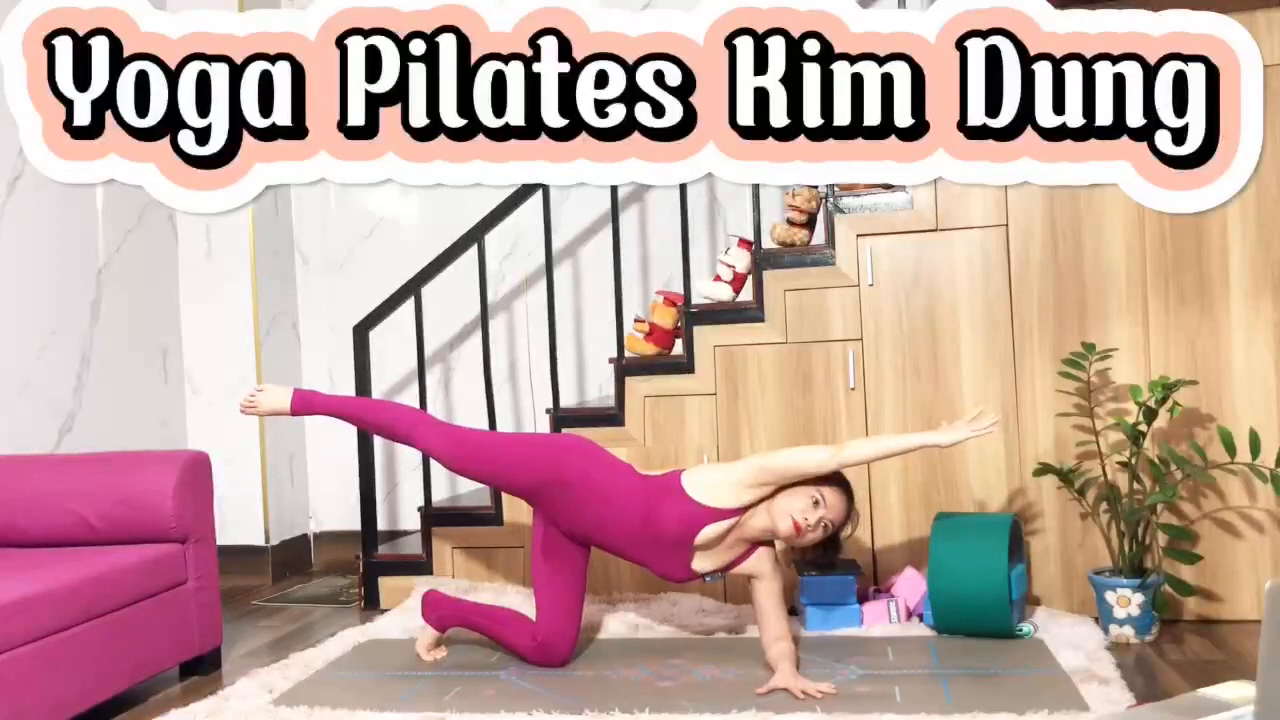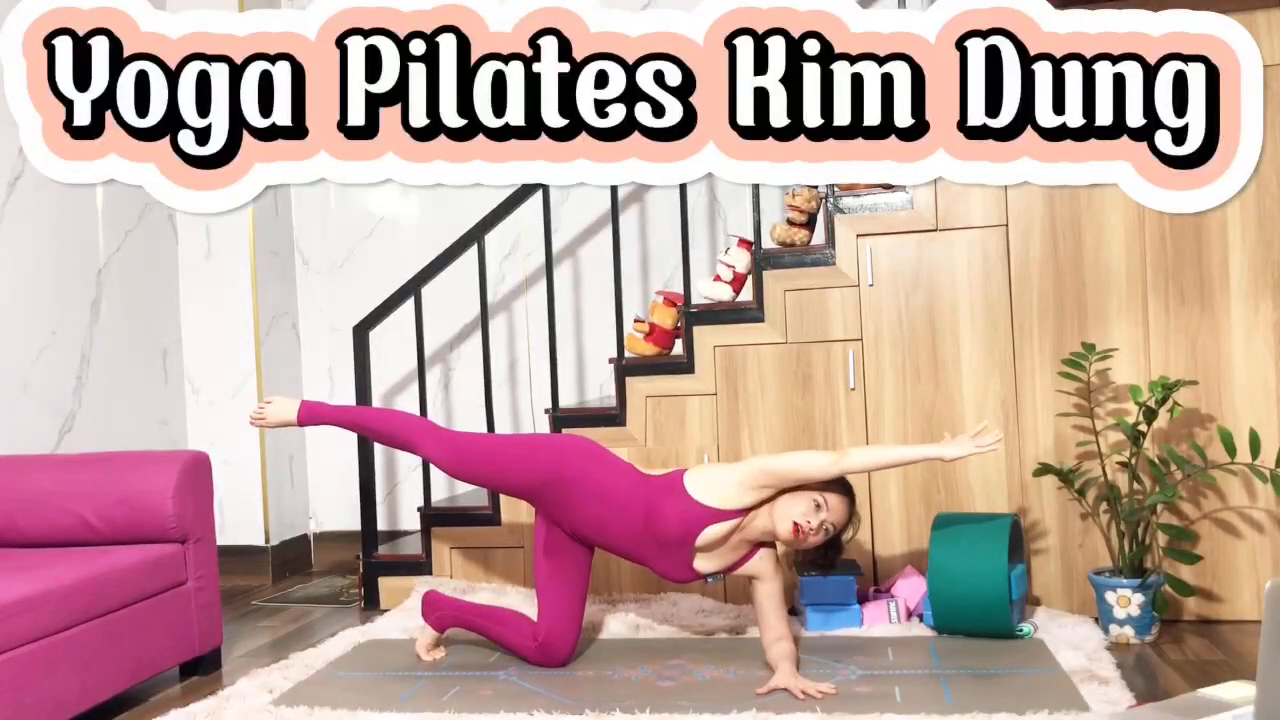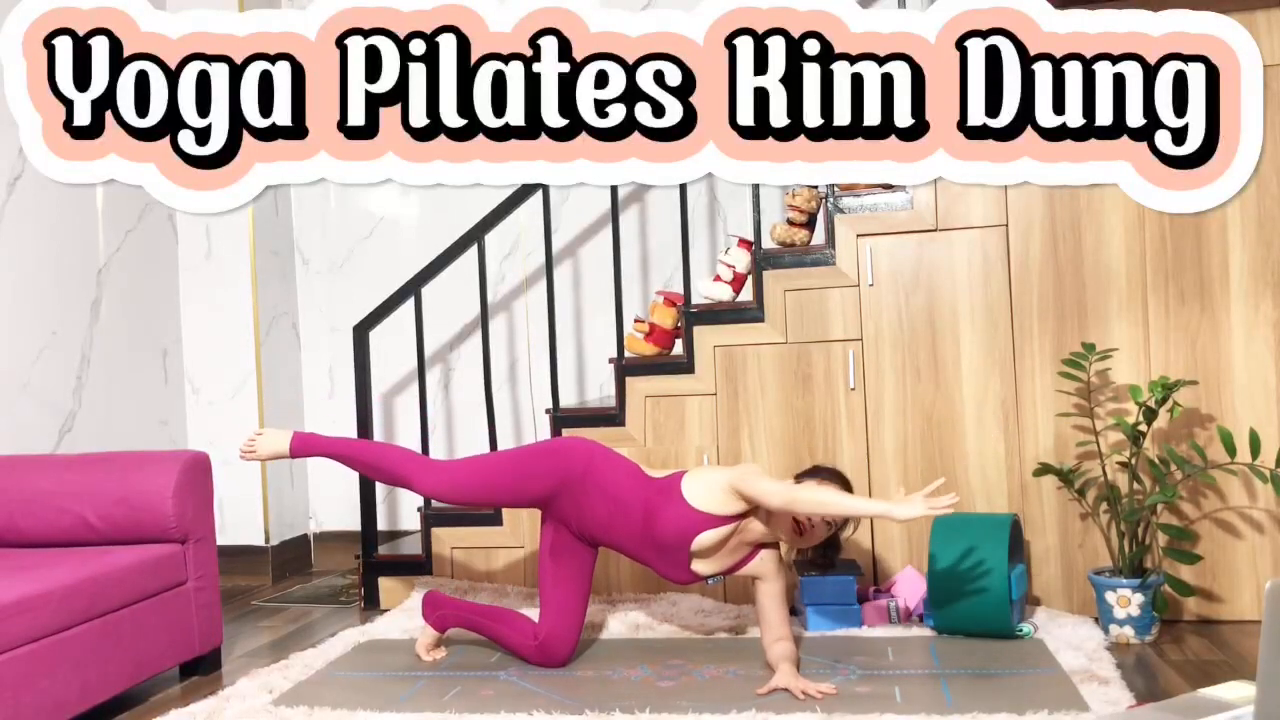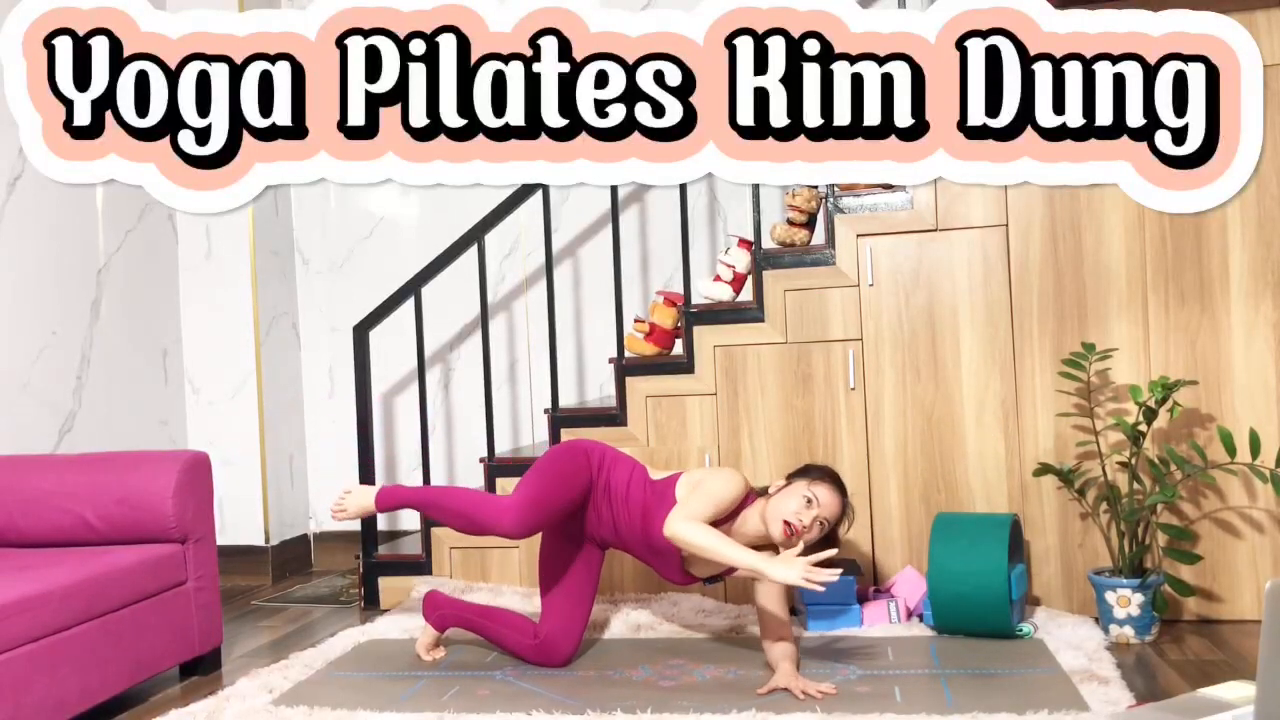
dt=1s
person 1, frame 1
left shoulder: (759, 563)
right shoulder: (749, 481)
left elbow: (776, 632)
right elbow: (835, 453)
left wrist: (786, 671)
right wrist: (931, 436)
left hip: (572, 531)
right hip: (564, 475)
left knee: (552, 649)
right knee: (439, 440)
left ankle: (443, 610)
right ankle: (306, 402)
person 1, frame 2
left shoulder: (760, 564)
right shoulder: (749, 482)
left elbow: (775, 633)
right elbow: (840, 460)
left wrist: (786, 670)
right wrist: (937, 450)
left hip: (573, 529)
right hip: (567, 475)
left knee: (551, 649)
right knee: (439, 447)
left ankle: (444, 610)
right ankle: (312, 411)
person 1, frame 3
left shoulder: (764, 561)
right shoulder: (739, 486)
left elbow: (778, 633)
right elbow: (788, 491)
left wrist: (786, 671)
right wrist: (890, 507)
left hip: (581, 530)
right hip: (574, 475)
left knee: (551, 648)
right knee: (437, 481)
left ankle: (443, 609)
right ankle: (301, 442)
person 1, frame 4
left shoulder: (761, 563)
right shoulder: (731, 486)
left elbow: (777, 633)
right elbow: (676, 526)
left wrist: (786, 669)
right wrist: (769, 564)
left hip: (590, 535)
right hip: (585, 472)
left knee: (552, 650)
right knee: (510, 520)
left ankle: (443, 610)
right ankle: (385, 495)
